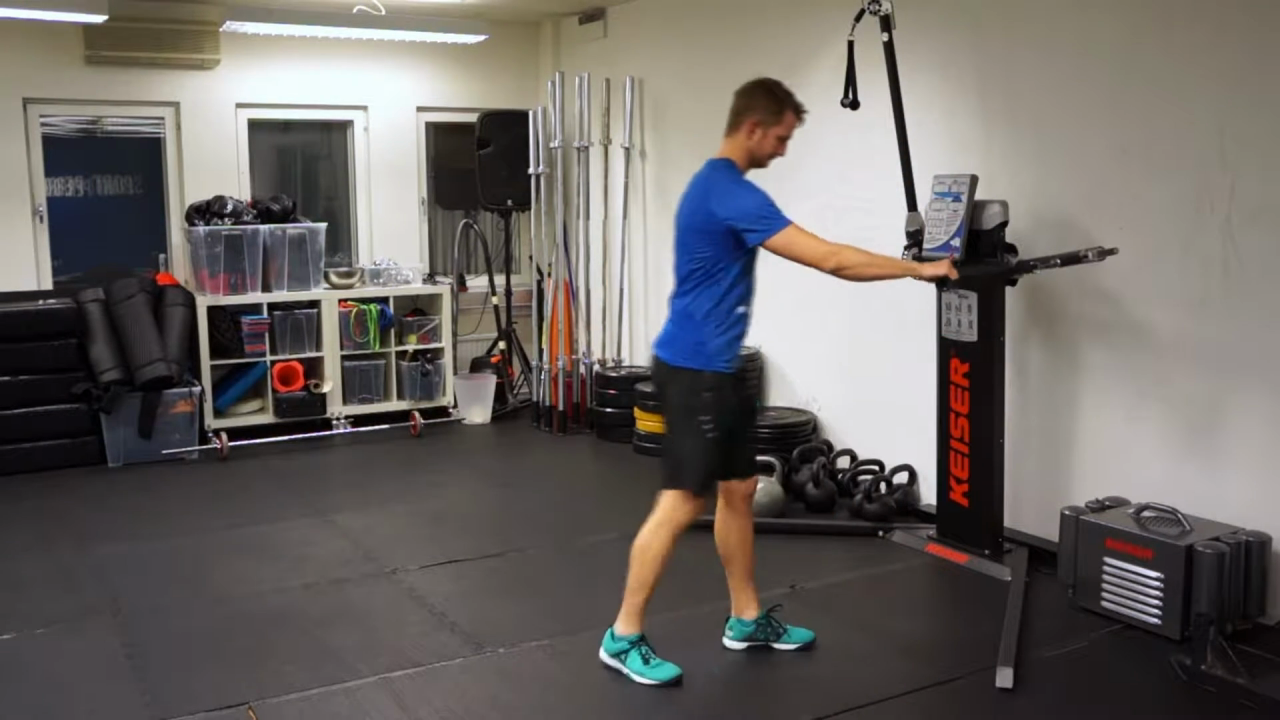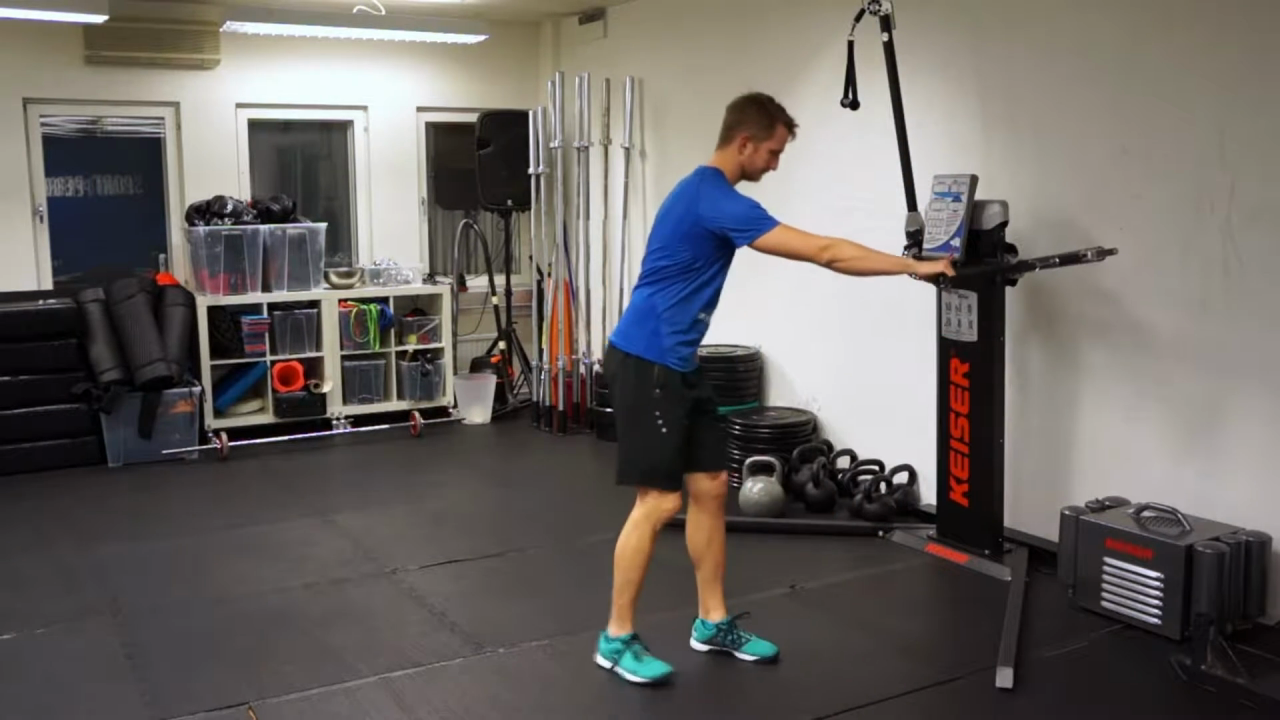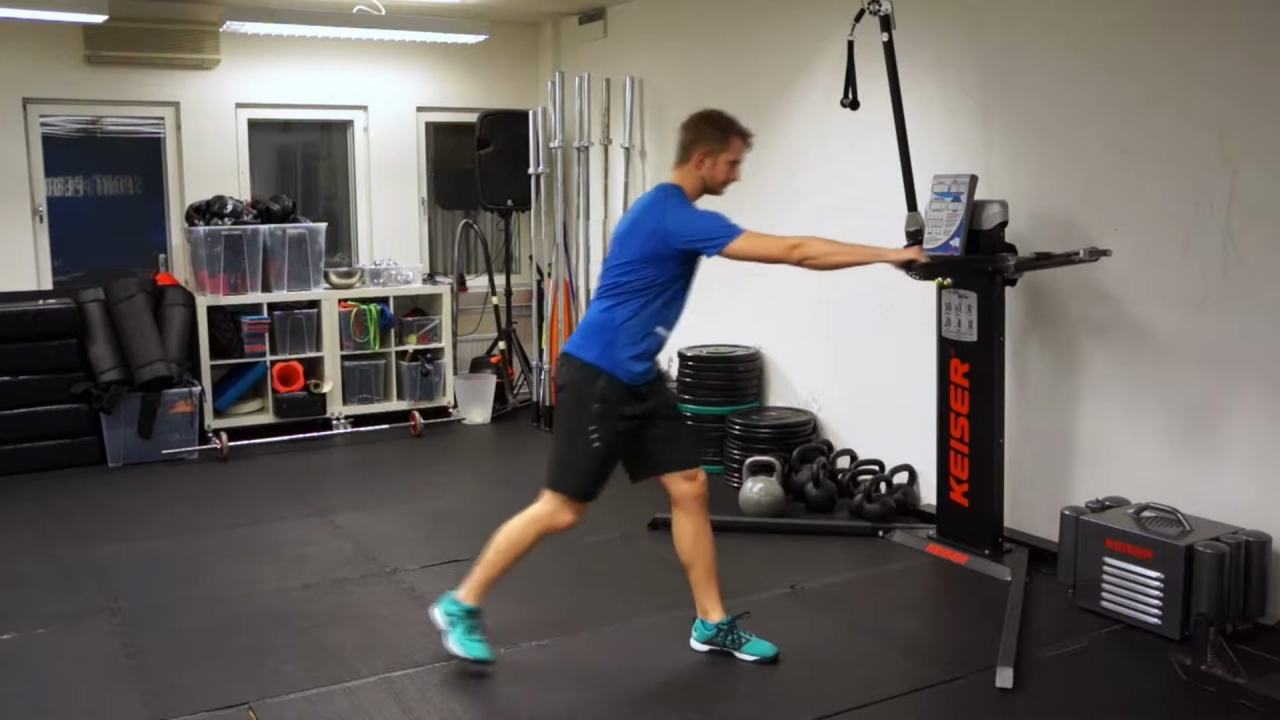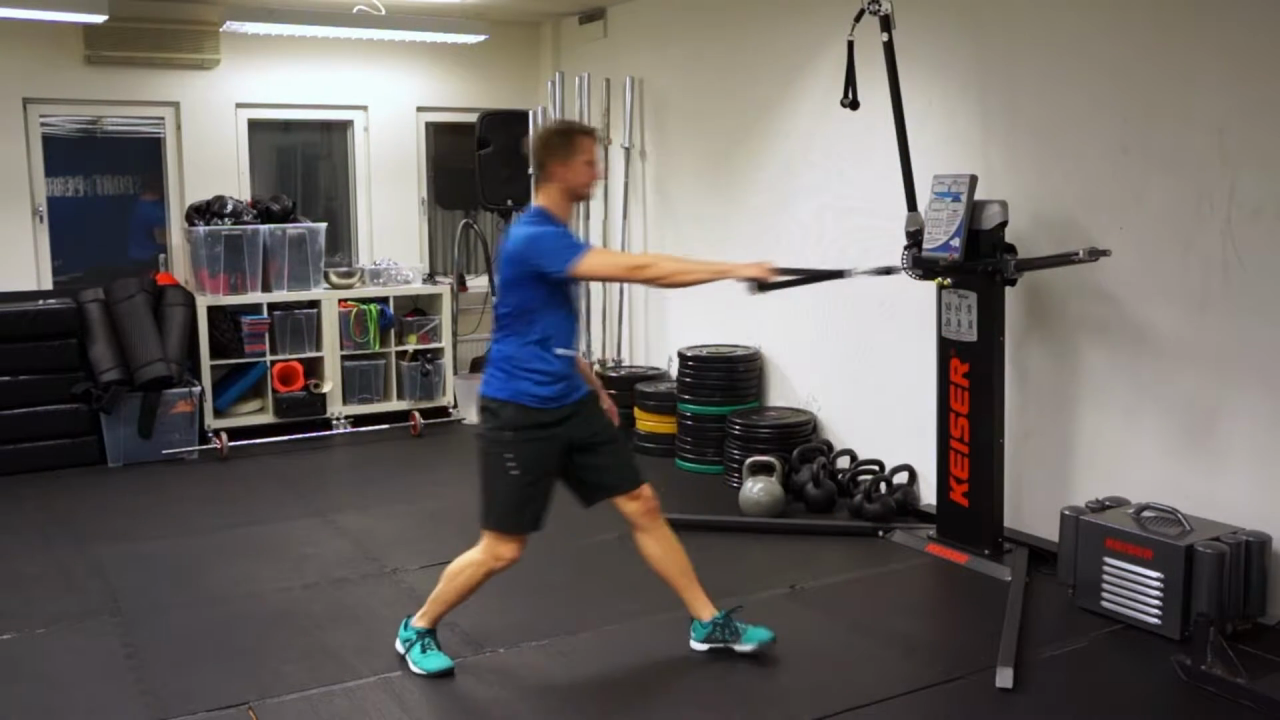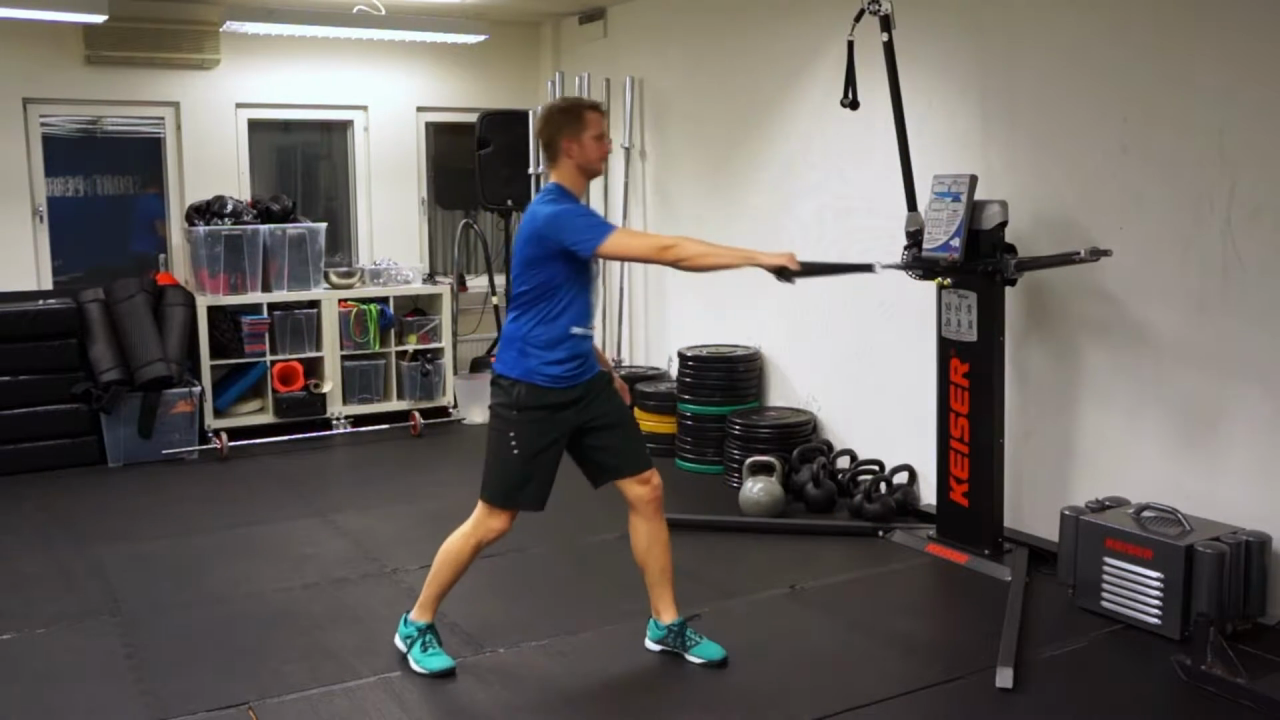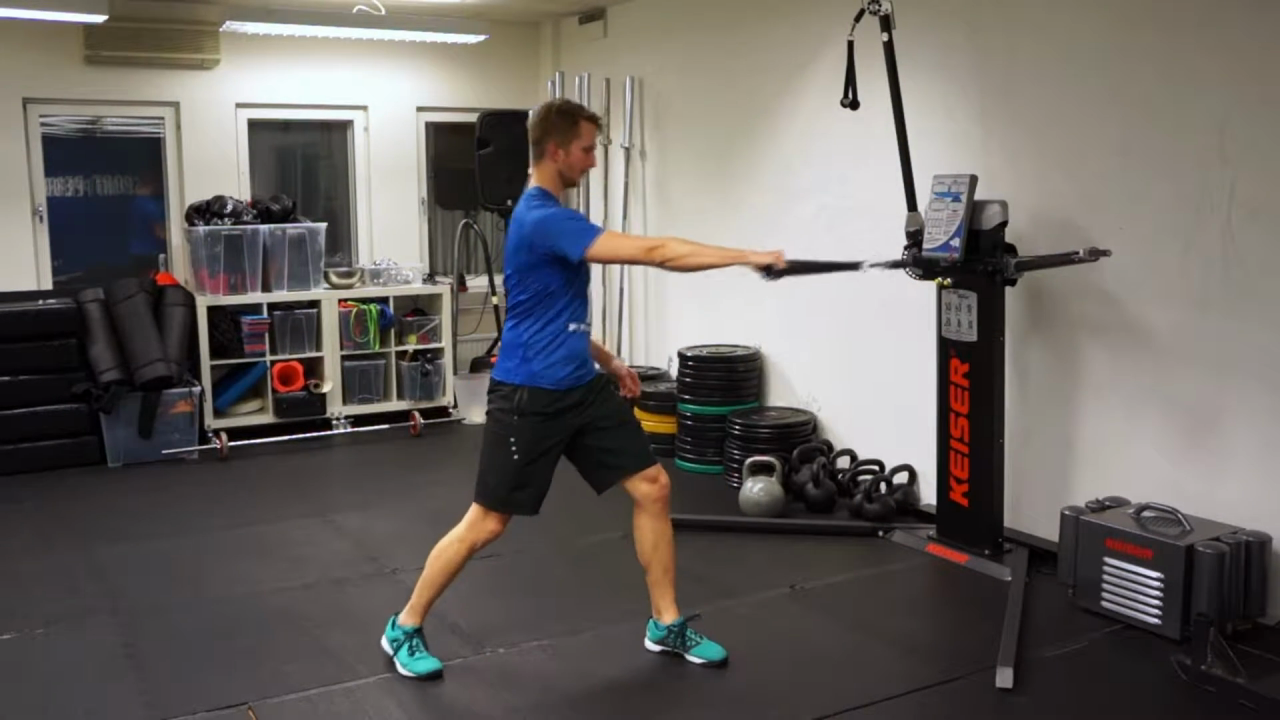
dt=0.4s
person 1, frame 1
left shoulder: (714, 184)
right shoulder: (733, 194)
right elbow: (829, 259)
right wrist: (917, 269)
left hip: (711, 362)
right hip: (696, 367)
left knee: (740, 490)
right knee: (681, 504)
left ankle: (748, 618)
right ankle: (624, 635)
person 1, frame 2
left shoulder: (703, 193)
right shoulder: (716, 201)
right elbow: (823, 252)
right wrist: (914, 267)
left hip: (675, 363)
right hip: (646, 362)
left knee: (710, 490)
right knee: (659, 502)
left ankle: (713, 623)
right ankle: (617, 636)
person 1, frame 3
left shoulder: (663, 209)
right shoulder: (679, 218)
right elbow: (792, 251)
right wrist: (885, 255)
left hip: (635, 376)
right hip: (597, 375)
left knee: (691, 489)
right knee: (561, 509)
left ankle: (712, 624)
right ankle: (461, 606)
person 1, frame 4
left shoulder: (555, 233)
right shoulder: (535, 239)
right elbow: (638, 270)
left wrist: (596, 388)
right wrist: (734, 270)
left hip: (570, 402)
right hip: (518, 411)
left knee: (643, 505)
right knee: (501, 550)
left ankle: (710, 623)
right ankle: (417, 630)
person 1, frame 5
left shoulder: (572, 214)
right shoulder: (554, 216)
right elbow: (663, 251)
left wrist: (604, 367)
right wrist: (757, 257)
left hip: (583, 383)
right hip: (530, 390)
left knee: (646, 491)
right knee: (493, 522)
left ankle: (667, 626)
right ankle: (418, 625)
person 1, frame 6
left shoulder: (553, 216)
right shoulder: (543, 220)
right elbow: (651, 252)
left wrist: (608, 361)
right wrist: (746, 256)
left hip: (581, 385)
right hip: (529, 394)
left knee: (652, 488)
right knee: (486, 523)
left ankle: (666, 625)
right ankle: (404, 628)
